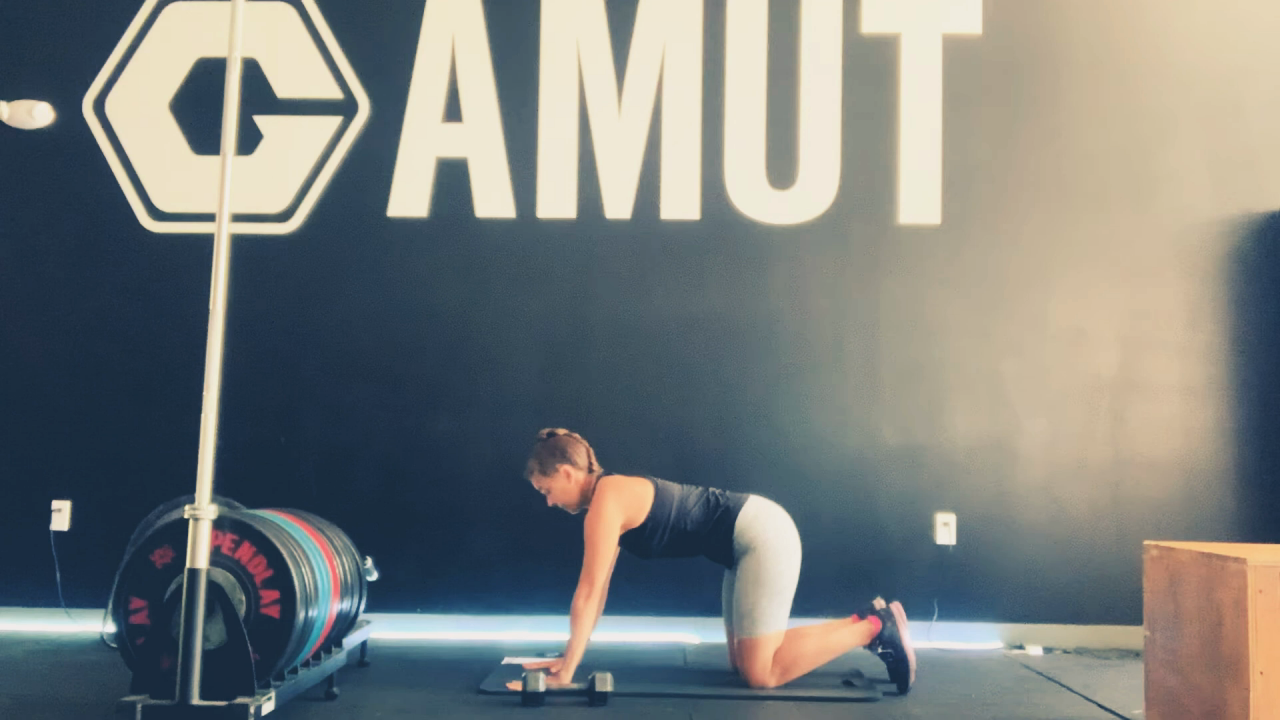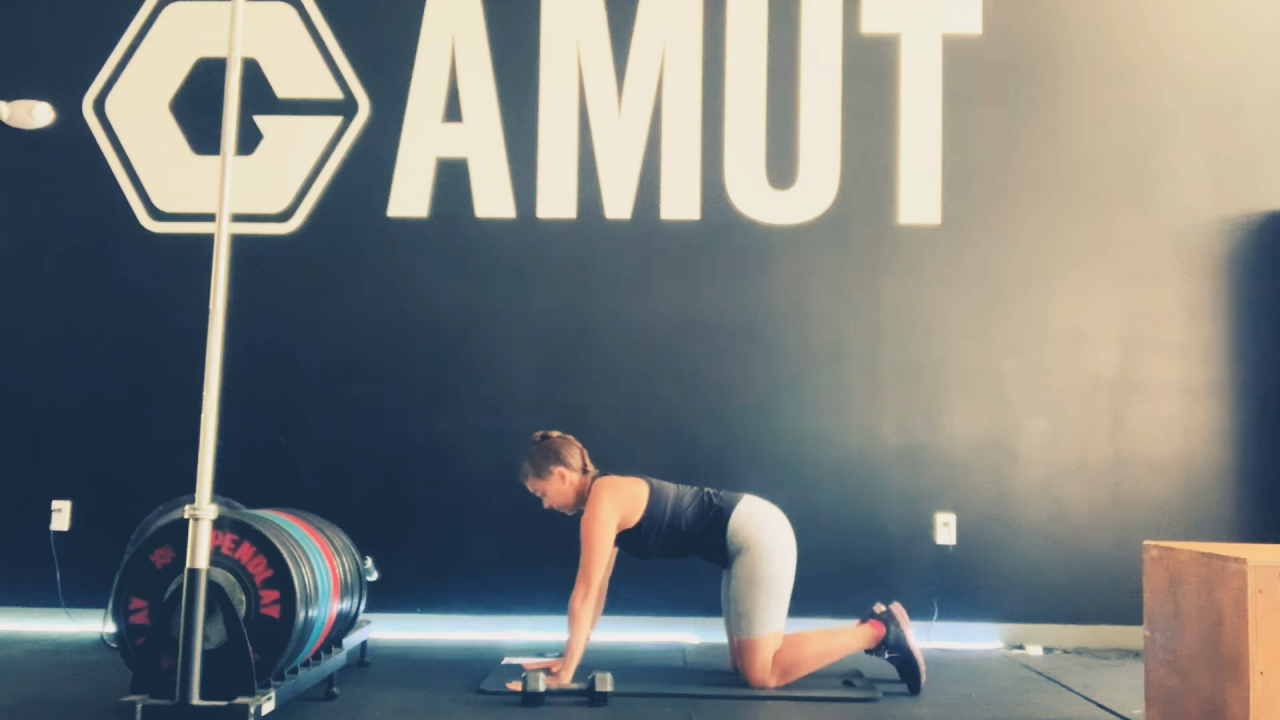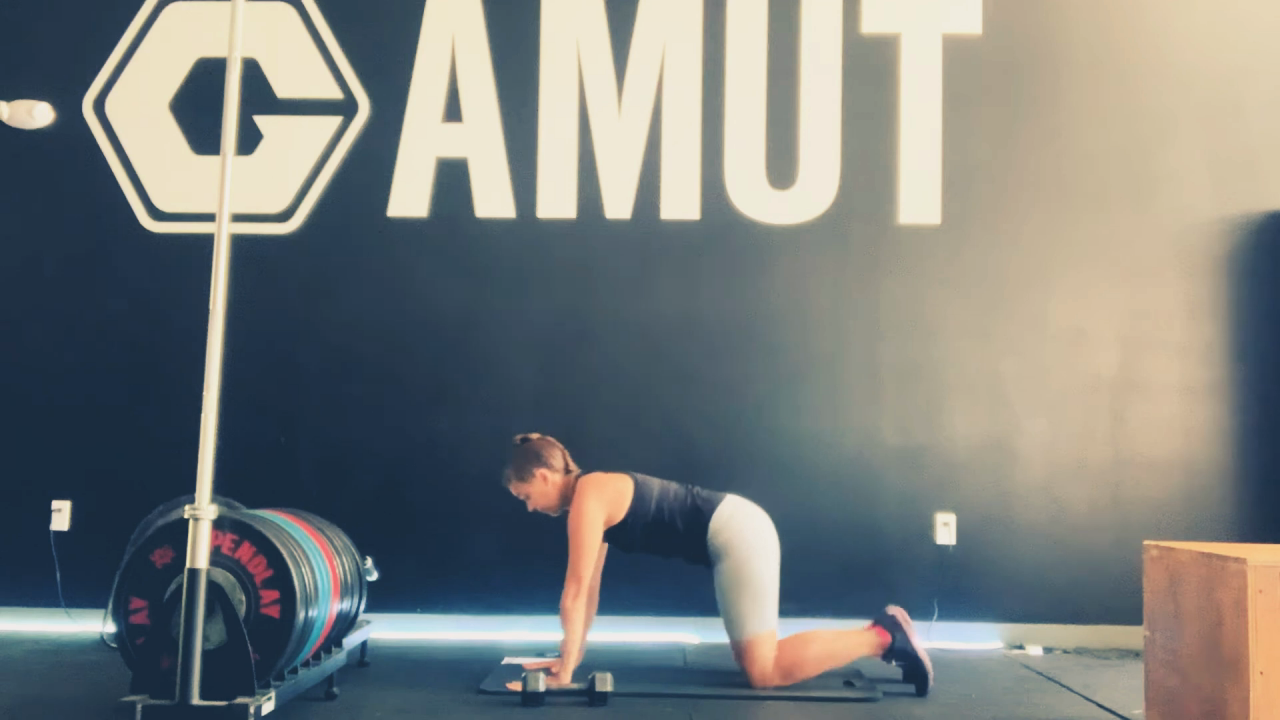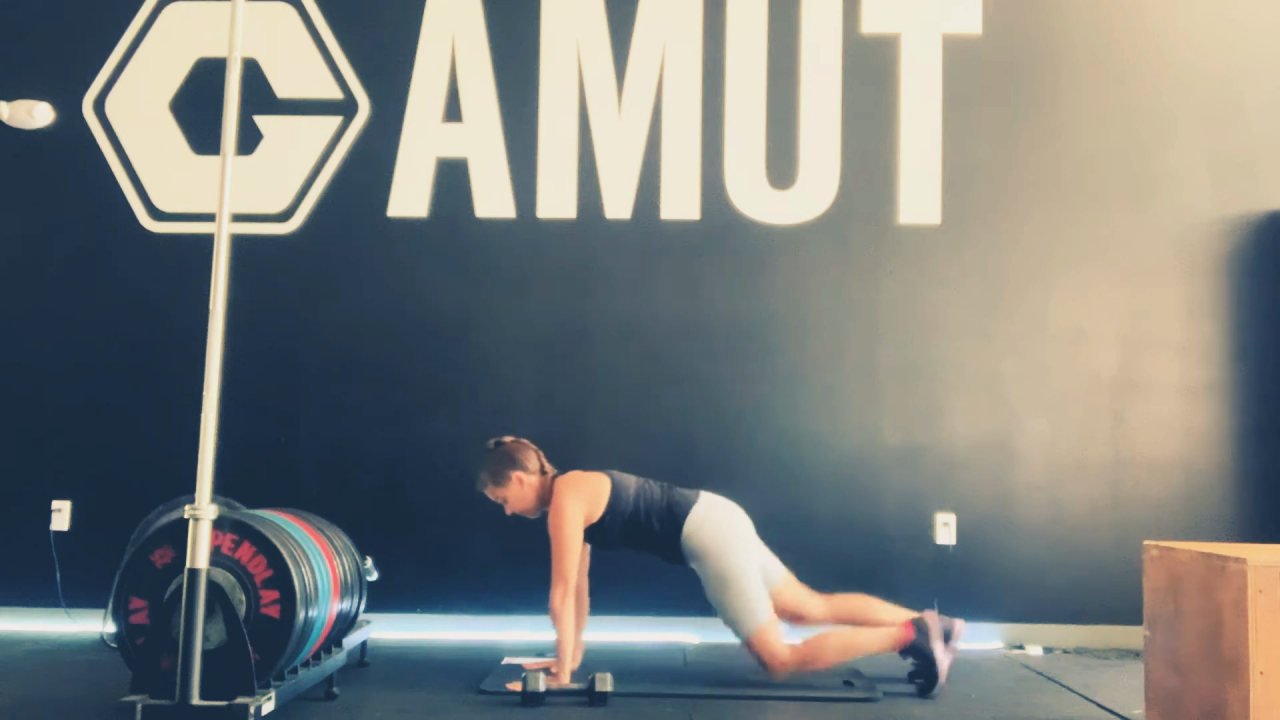
dt=0.2s
person 1, frame 1
left shoulder: (608, 499)
right shoulder: (608, 499)
left elbow: (588, 593)
right elbow: (597, 589)
left wrist: (566, 672)
right wrist: (567, 657)
left hip: (763, 535)
right hip: (749, 537)
left knee: (761, 675)
right knee: (742, 663)
left ankle: (875, 628)
right ankle: (862, 623)
person 1, frame 2
left shoulder: (603, 499)
right shoulder: (605, 500)
left elbow: (585, 593)
right elbow: (596, 589)
left wrist: (566, 671)
right wrist: (569, 657)
left hip: (758, 534)
right hip: (747, 535)
left knee: (762, 675)
right knee: (743, 664)
left ankle: (880, 631)
right ankle: (873, 628)
person 1, frame 3
left shoulder: (588, 497)
right shoulder: (593, 497)
left elbow: (575, 593)
right elbow: (589, 586)
left wrist: (565, 670)
right wrist: (574, 653)
left hip: (734, 534)
right hip: (733, 530)
left knee: (765, 674)
right knee: (766, 657)
left ankle: (885, 638)
right ankle: (885, 628)
person 1, frame 4
left shoulder: (564, 497)
right shoulder: (572, 496)
left elbow: (562, 592)
right elbow: (578, 584)
left wrist: (563, 669)
right wrist: (573, 652)
left hip: (708, 532)
right hip: (710, 525)
left knee: (781, 663)
right knee: (814, 609)
left ankle: (911, 634)
right ankle: (922, 623)
